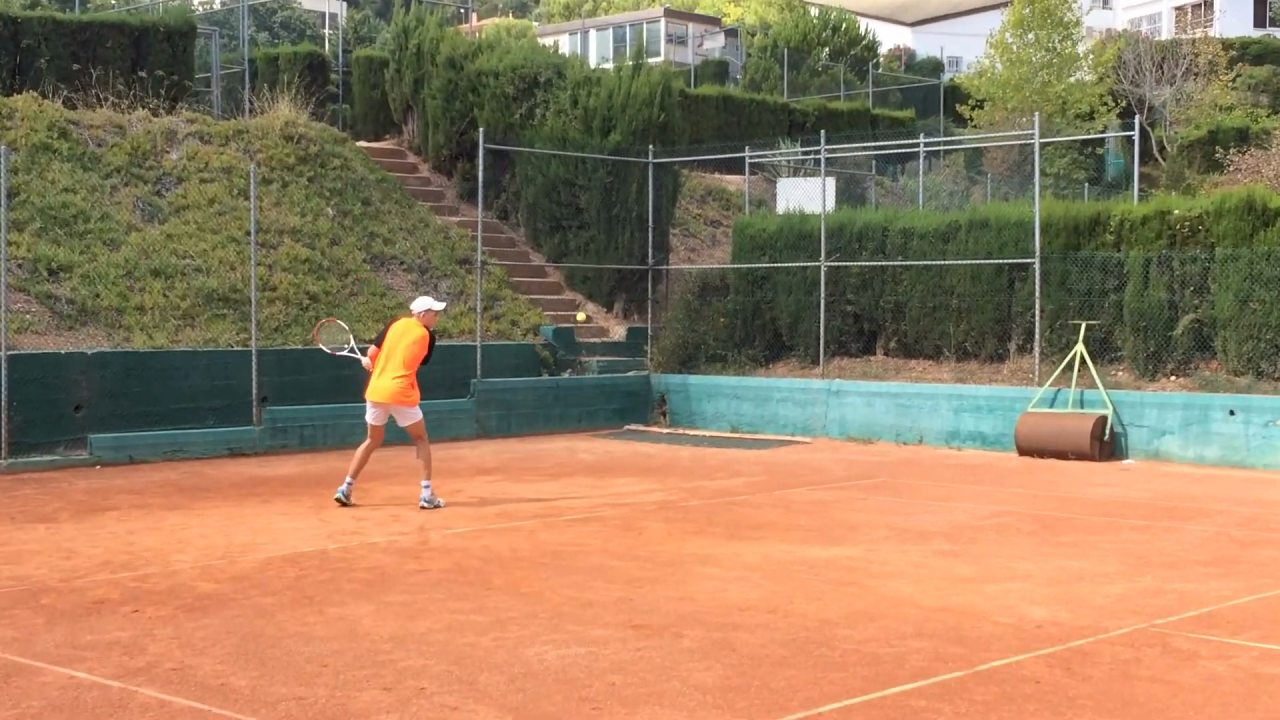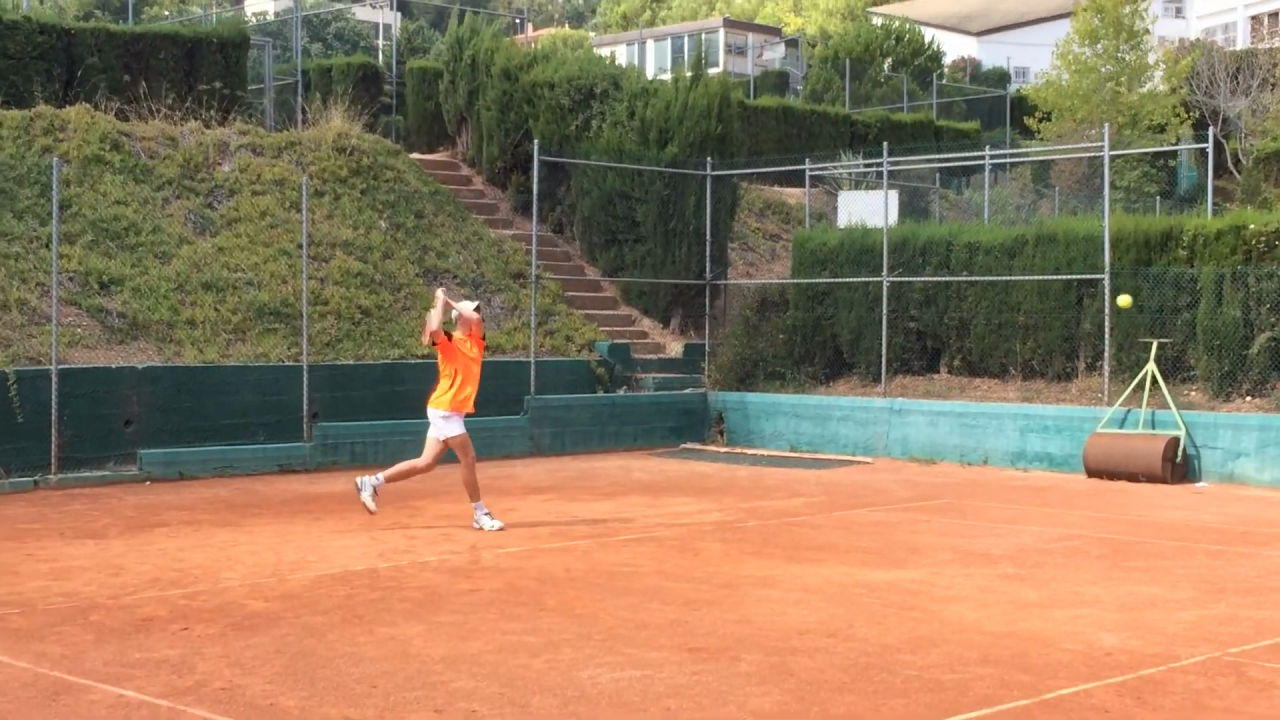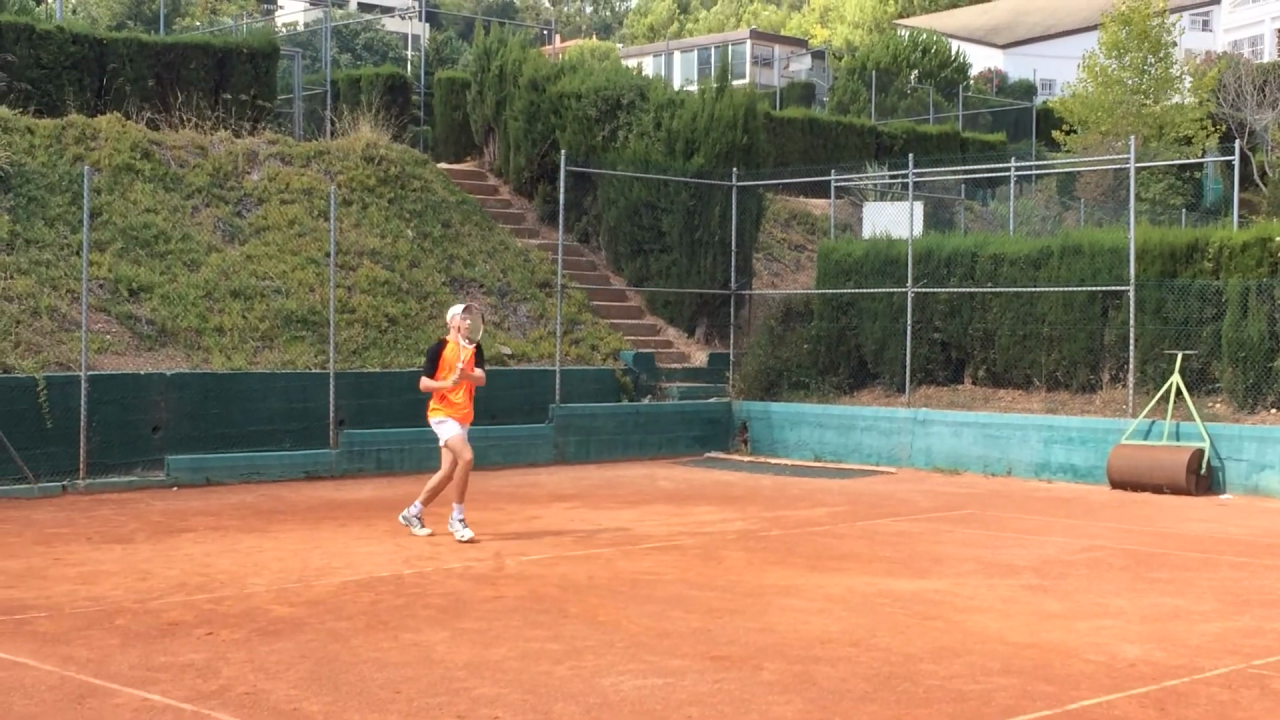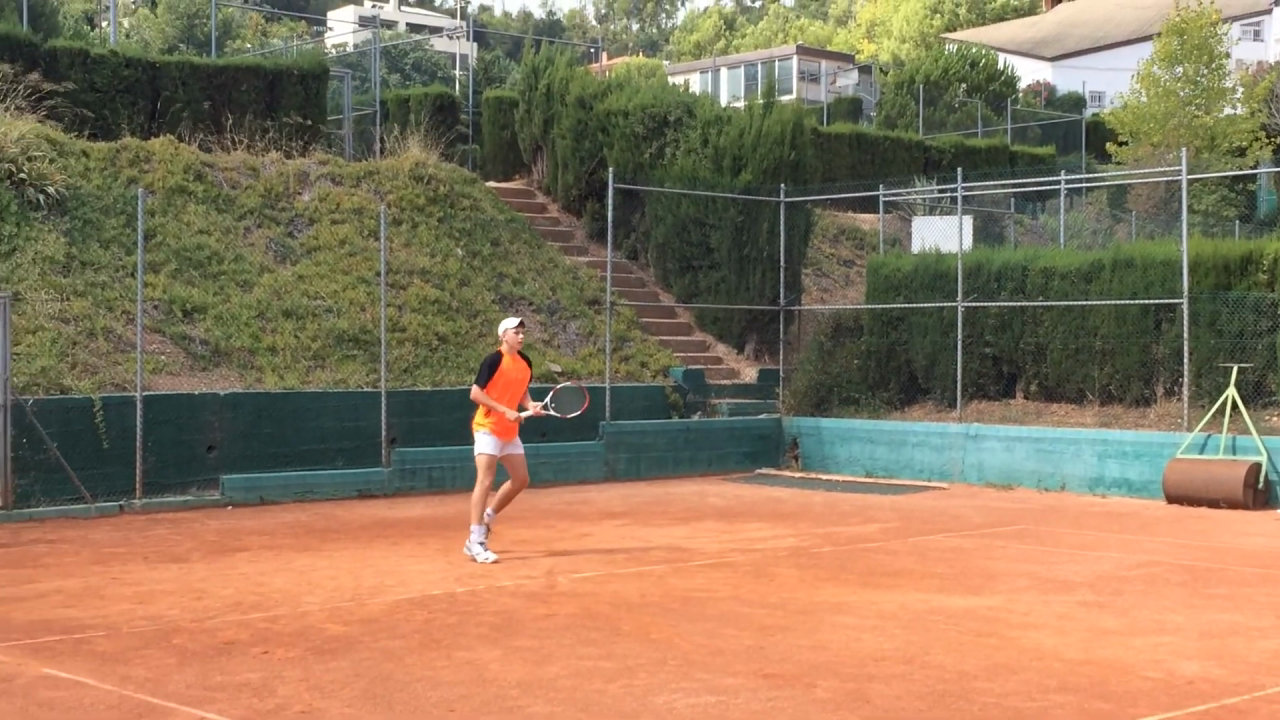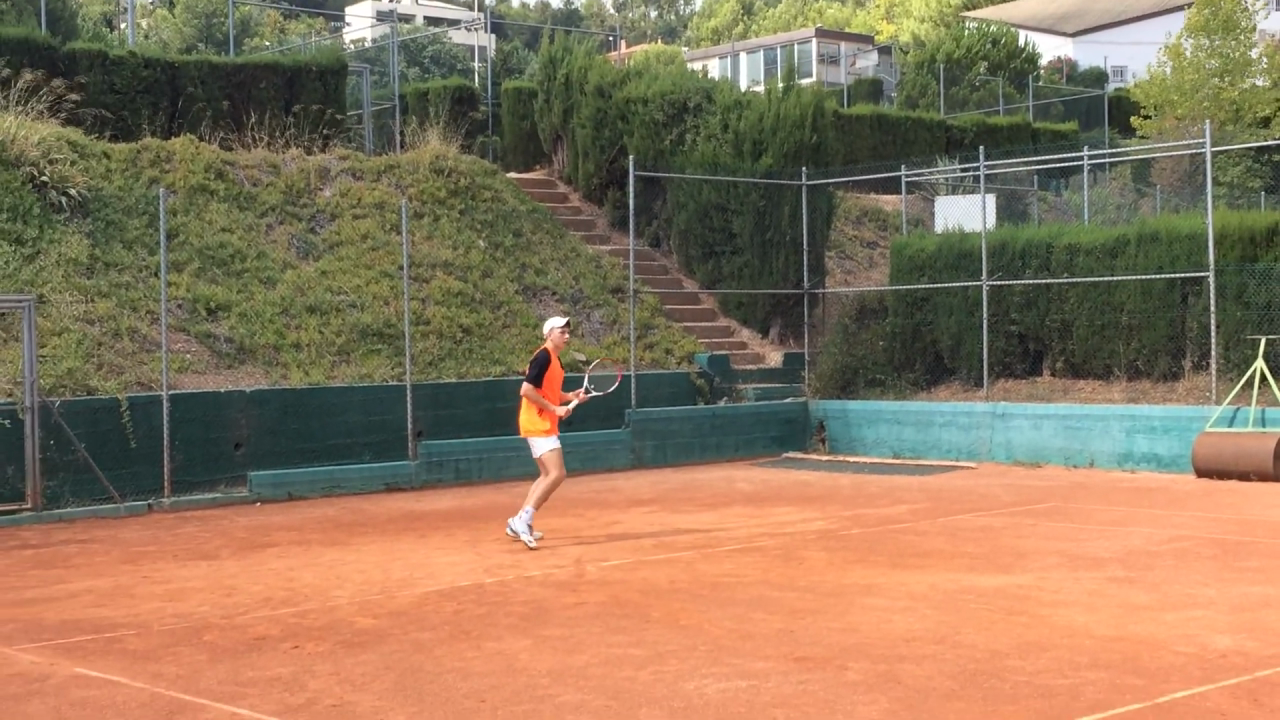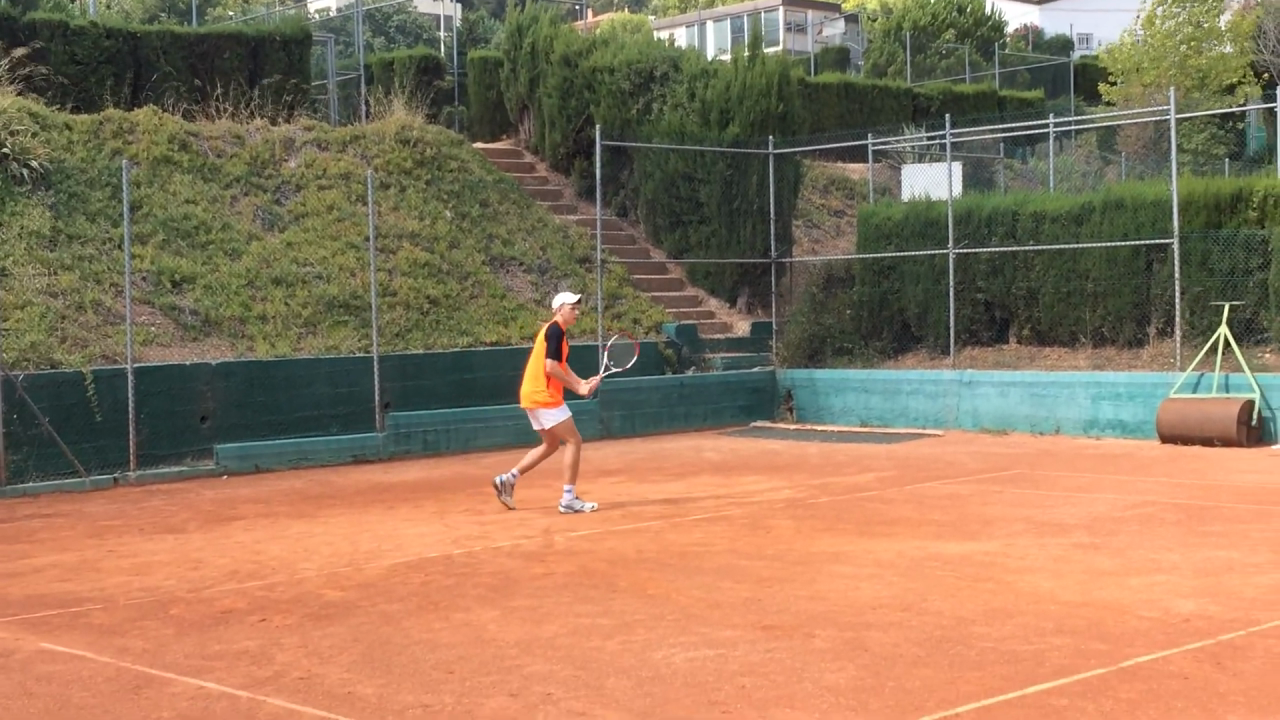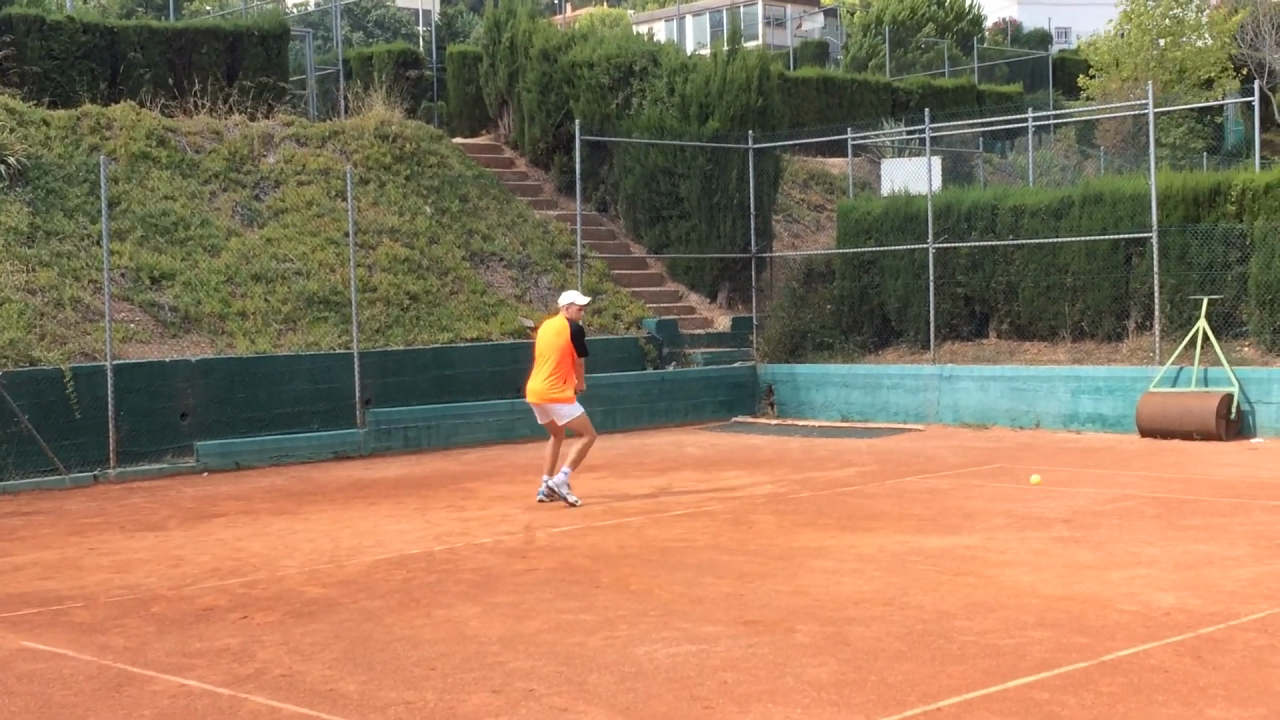
dt=0.4s
person 1, frame 1
left shoulder: (395, 325)
right shoulder: (428, 337)
left elbow: (372, 352)
left wrist: (368, 362)
left hip: (376, 392)
right hip: (401, 394)
left knee: (372, 442)
right knee: (421, 440)
left ankle: (345, 489)
right ankle: (427, 494)
person 1, frame 2
left shoulder: (478, 338)
right shoulder: (446, 339)
left elbow: (476, 320)
right elbow: (432, 334)
left wrist: (458, 307)
right wrist: (442, 302)
left hip: (452, 409)
right hip: (445, 408)
left knee: (427, 462)
right knee: (468, 458)
left ankle: (372, 483)
right ankle: (480, 513)
person 1, frame 3
left shoulder: (475, 349)
right shoulder: (438, 348)
left elbow: (481, 378)
right elbow: (423, 384)
left wrist: (468, 374)
right wrist: (450, 383)
left hip: (463, 417)
right hip: (442, 414)
left knee: (448, 470)
right knee: (466, 459)
left ankle: (412, 513)
right ankle: (457, 518)
person 1, frame 4
left shoulder: (525, 362)
right shoulder: (493, 360)
right elbow: (475, 393)
left wrist: (531, 405)
right wrist: (505, 410)
left hip: (509, 431)
right hip: (488, 427)
left knee: (521, 480)
right knee: (485, 481)
left ankle: (485, 516)
right ankle: (475, 541)
person 1, frame 5
left shoulder: (553, 358)
right shoulder: (543, 357)
right elbow: (526, 390)
left wrist: (571, 397)
right wrist: (554, 409)
left hip: (542, 425)
right hip: (538, 426)
left knee: (550, 475)
right knee: (556, 475)
left ankle: (522, 522)
right ankle: (521, 520)
person 1, frame 6
left shoulder: (555, 331)
right shoulder: (556, 331)
left elbow: (562, 367)
right elbow: (552, 368)
left wrist: (582, 383)
right wrist: (579, 387)
left hip: (532, 395)
right hip: (544, 397)
left knee: (550, 445)
right knee: (574, 441)
left ankle: (507, 479)
right ankle: (569, 498)
person 1, frame 7
left shoulder: (544, 326)
right shoulder: (575, 328)
right elbow: (579, 364)
right wrist: (580, 383)
left hip: (533, 391)
right hip: (556, 394)
left knee: (557, 436)
right knee: (588, 435)
left ankle: (546, 487)
right ankle: (561, 479)
